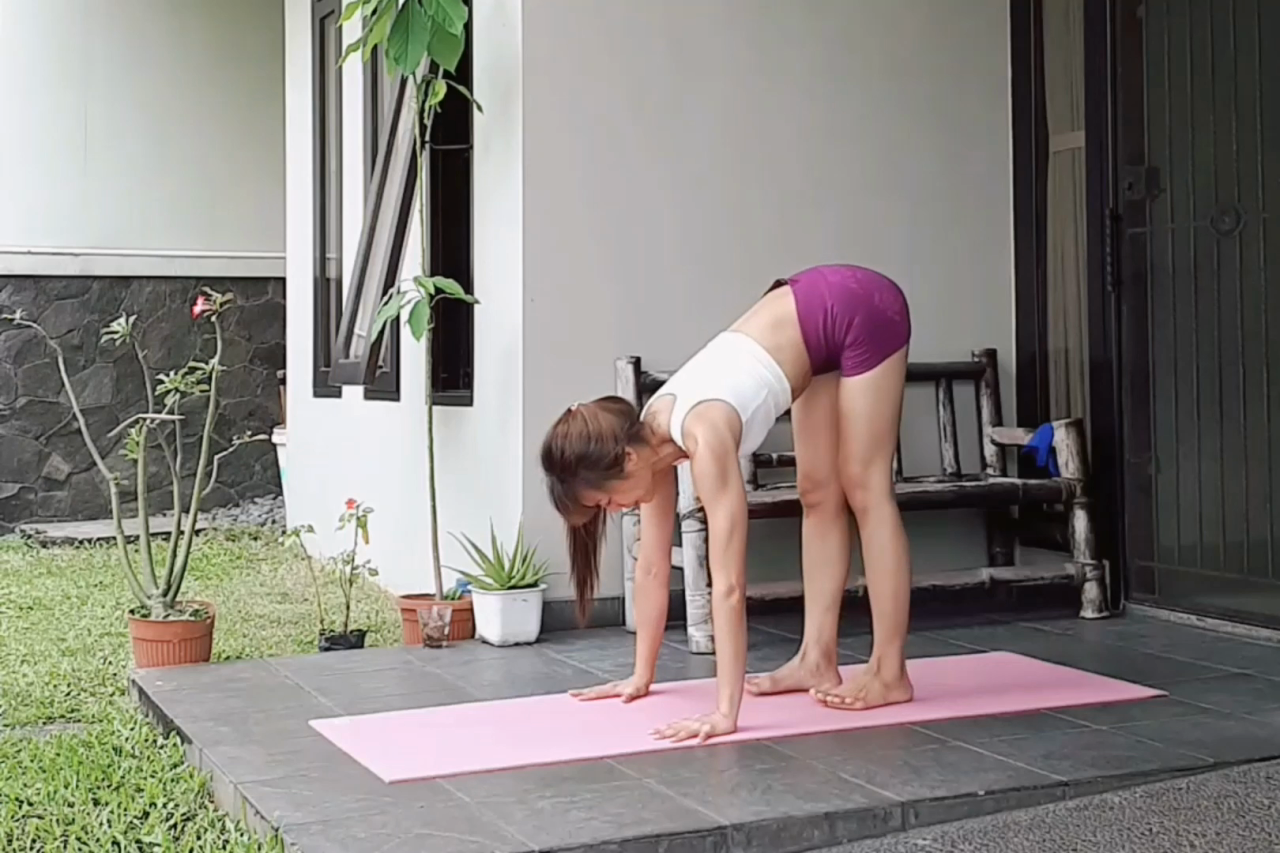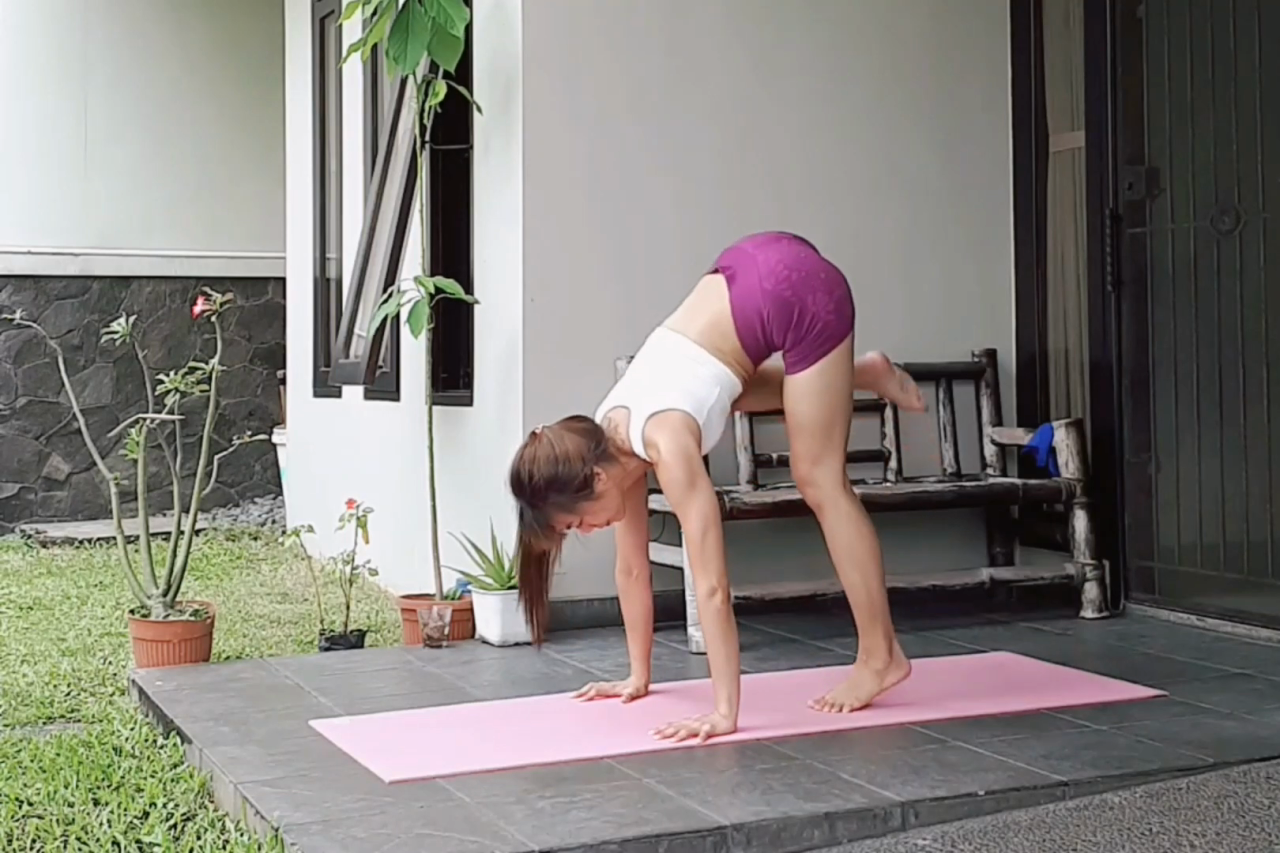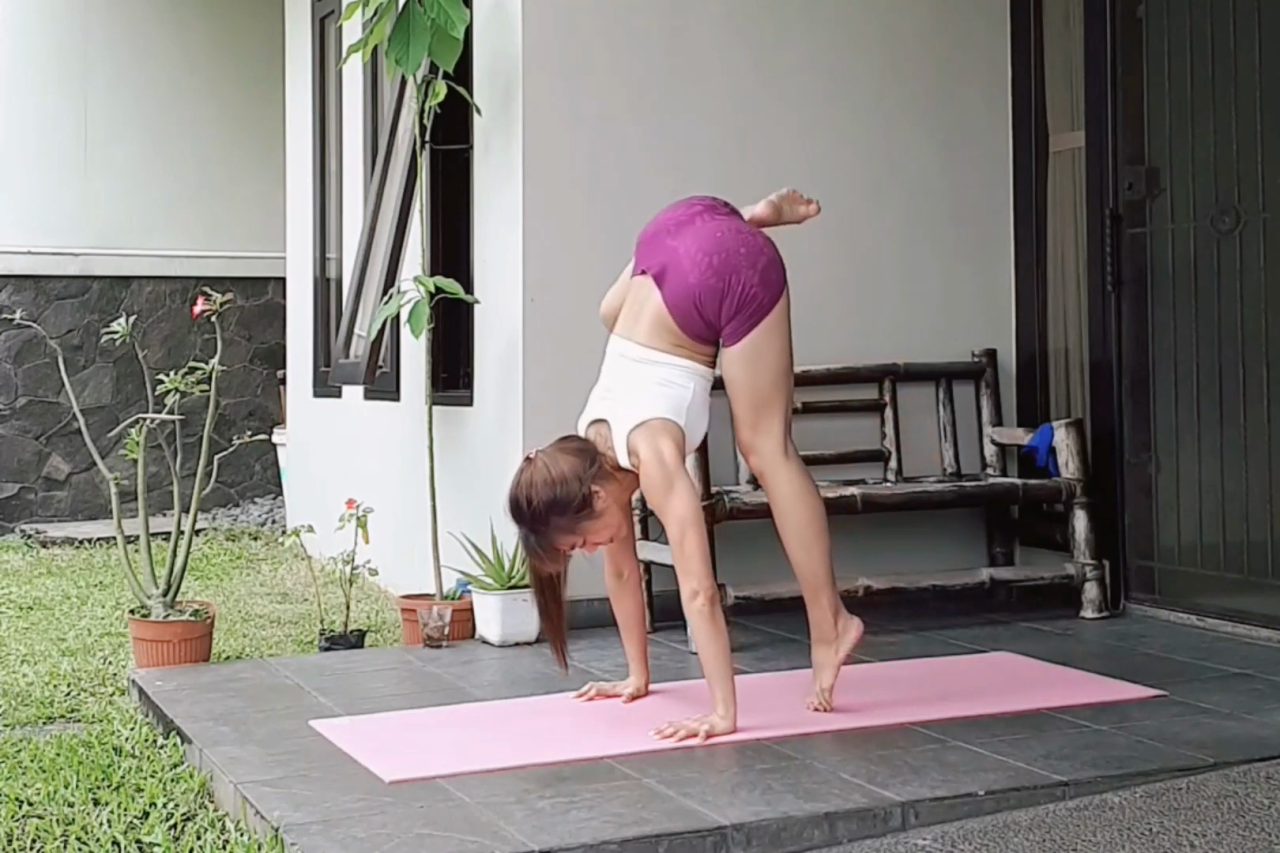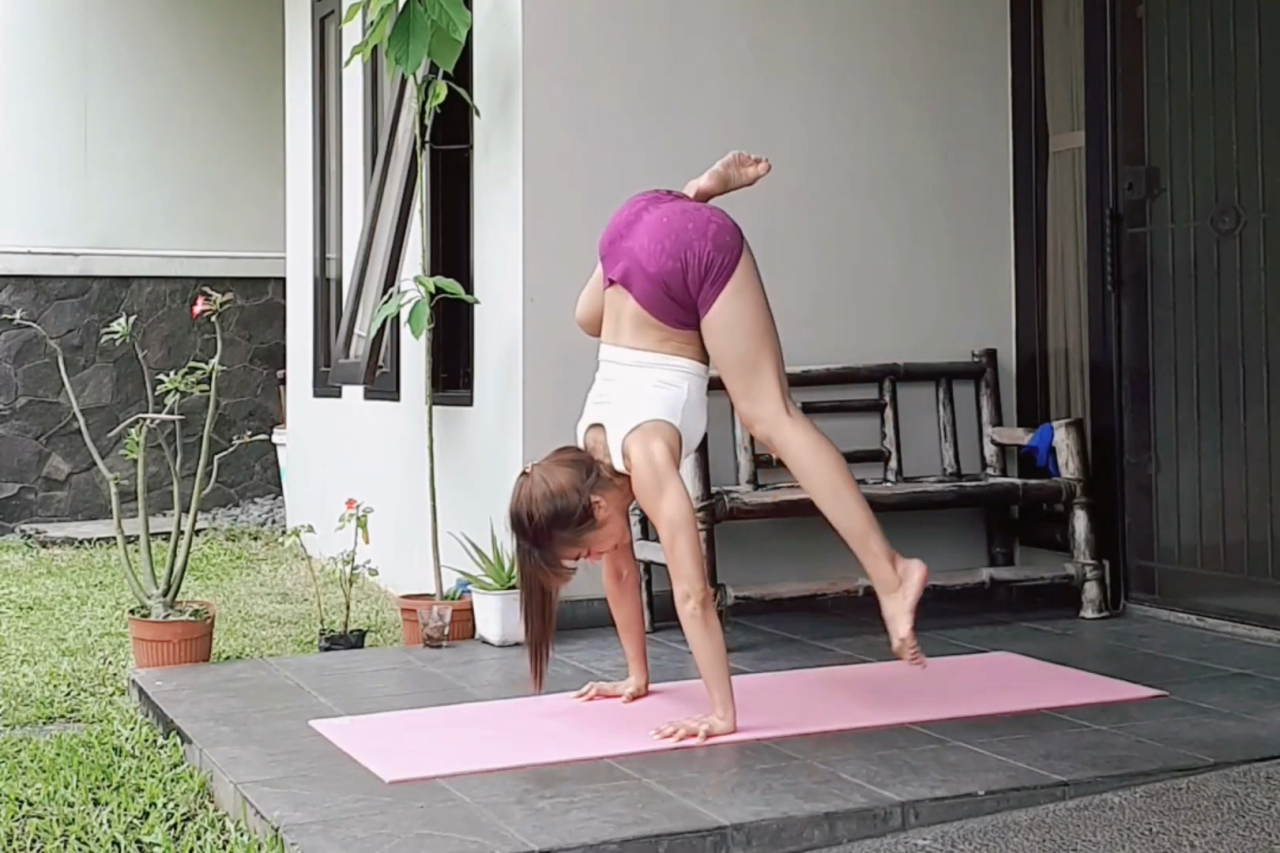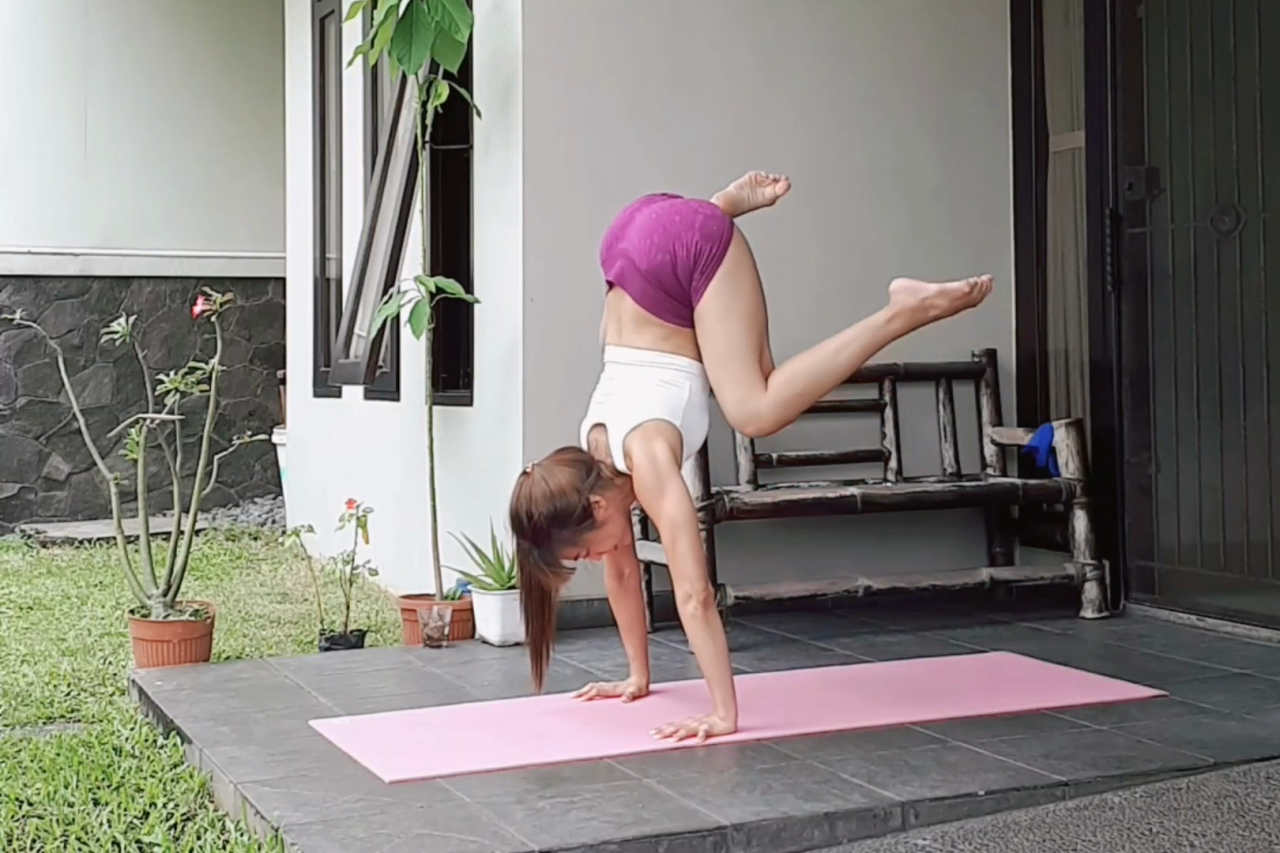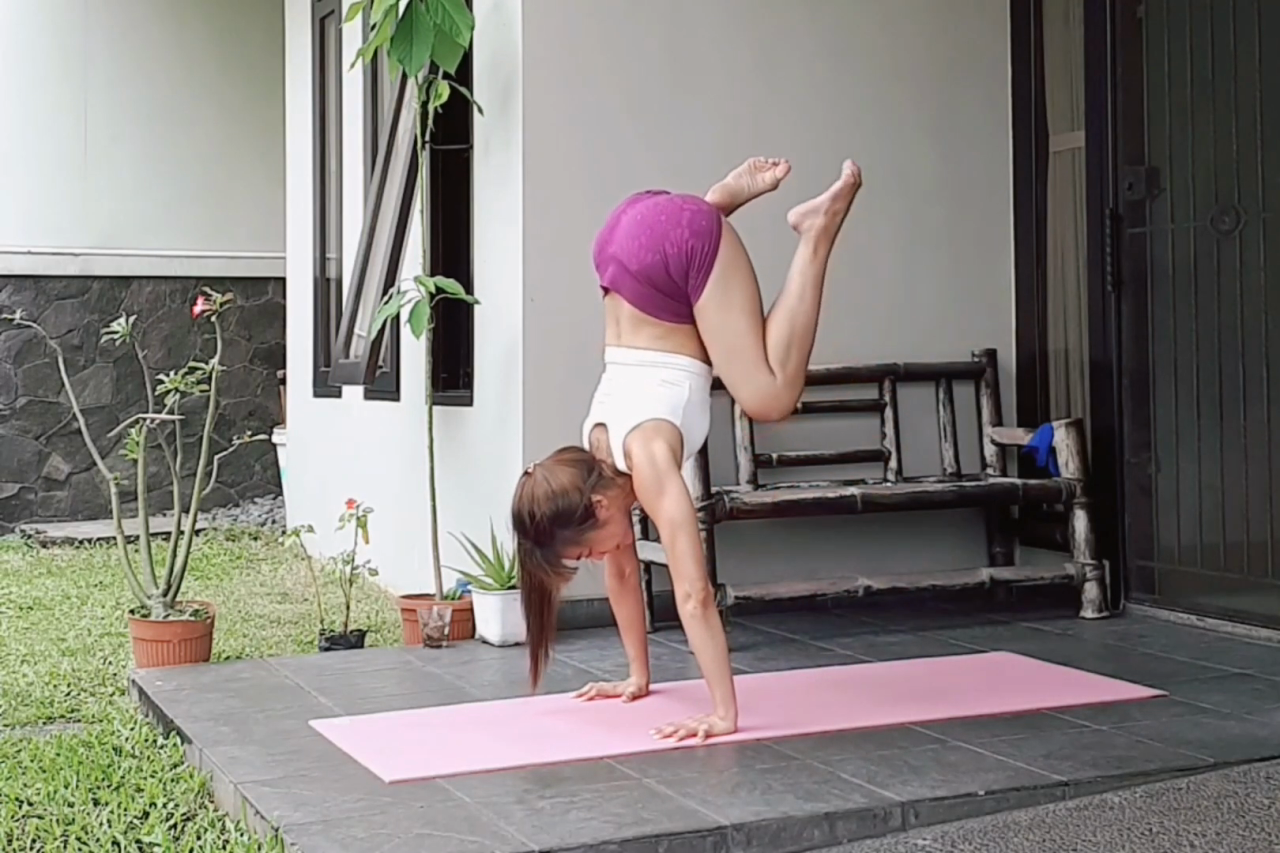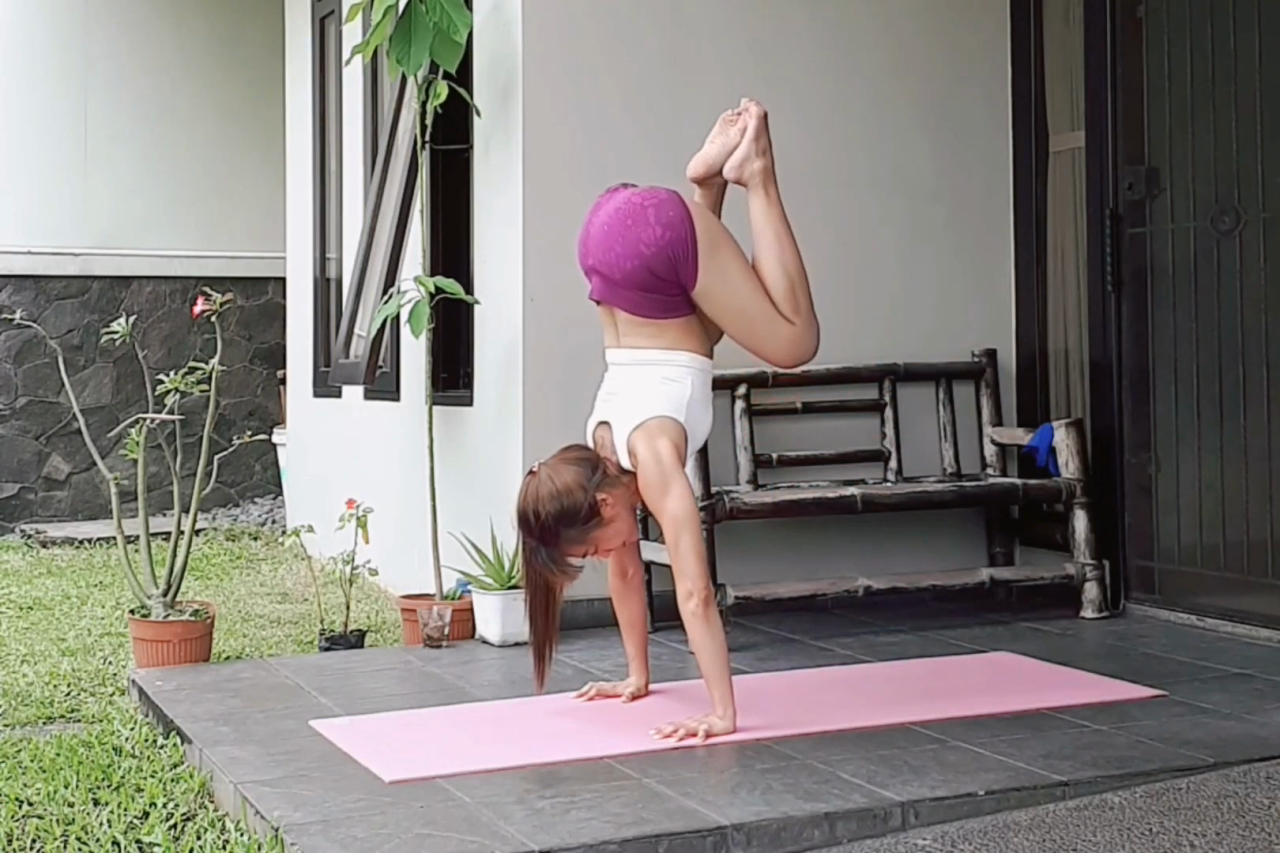
dt=0.7s
person 1, frame 1
left shoulder: (701, 435)
right shoulder: (653, 434)
left elbow: (728, 584)
right elbow: (652, 566)
left wrist: (726, 712)
right wrist: (640, 676)
left hip: (861, 308)
right hip: (815, 312)
left knee: (865, 489)
right knee: (817, 491)
left ankle: (890, 674)
right ankle: (818, 659)
person 1, frame 2
left shoulder: (663, 441)
right shoulder: (610, 440)
left elbow: (710, 586)
right elbow: (631, 568)
left wrist: (725, 712)
right wrist: (637, 677)
left hip: (800, 290)
right hip: (752, 273)
left knee: (818, 479)
right ankle: (863, 374)
person 1, frame 3
left shoulder: (646, 451)
right shoulder: (593, 449)
left elbow: (699, 591)
right elbow: (622, 570)
left wrist: (723, 713)
right wrist: (637, 677)
left hip: (731, 266)
left knee: (768, 453)
right knee: (613, 316)
left ankle: (830, 627)
person 1, frame 4
left shoulder: (643, 457)
right shoulder: (591, 456)
left elbow: (693, 595)
right elbow: (621, 573)
left wrist: (721, 713)
right wrist: (636, 677)
left hip: (693, 248)
left knee: (772, 418)
right knee: (589, 320)
person 1, frame 5
left shoulder: (643, 456)
right shoulder: (597, 458)
left elbow: (694, 595)
right elbow: (622, 571)
left wrist: (725, 712)
right wrist: (638, 676)
left ankle: (906, 311)
right ankle: (728, 203)
person 1, frame 6
left shoulder: (645, 457)
right shoulder: (599, 456)
left elbow: (694, 595)
right elbow: (623, 574)
left wrist: (725, 713)
right wrist: (638, 677)
left ankle: (819, 230)
right ankle: (720, 201)
person 1, frame 7
left shoulder: (648, 455)
right shoulder: (603, 459)
left elbow: (695, 593)
right elbow: (627, 571)
left wrist: (723, 713)
right wrist: (637, 677)
left ankle: (751, 174)
